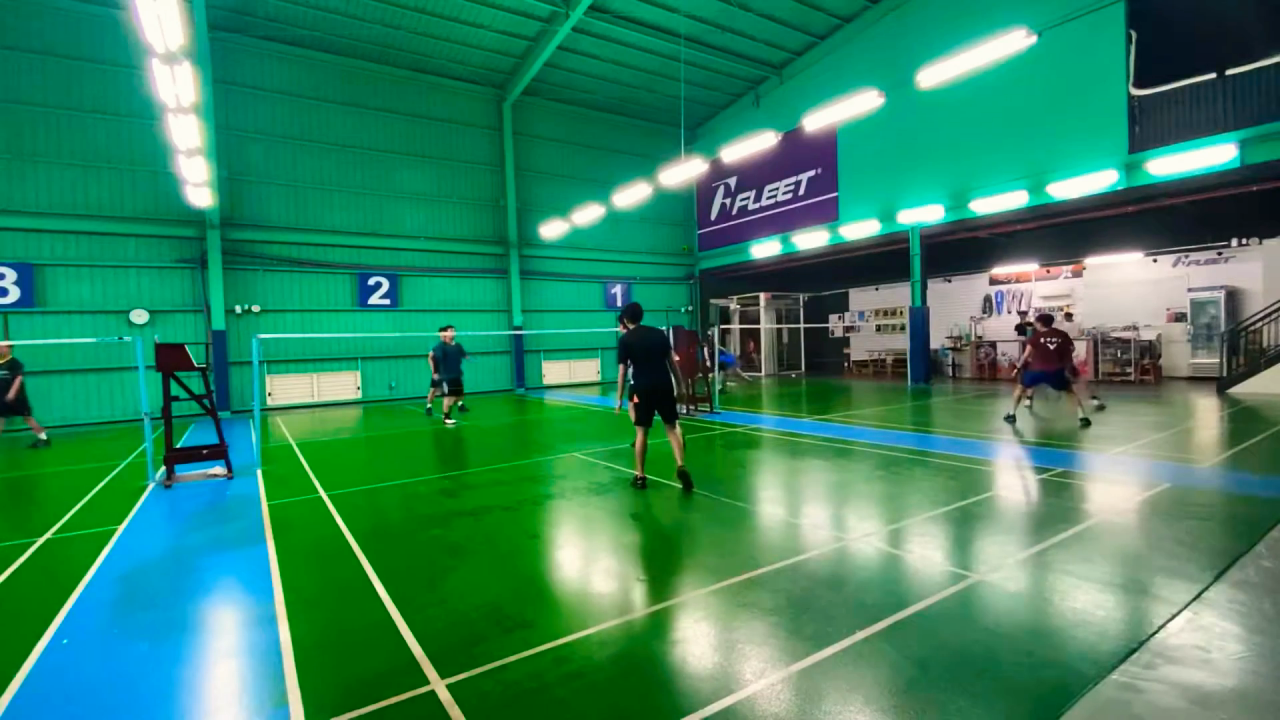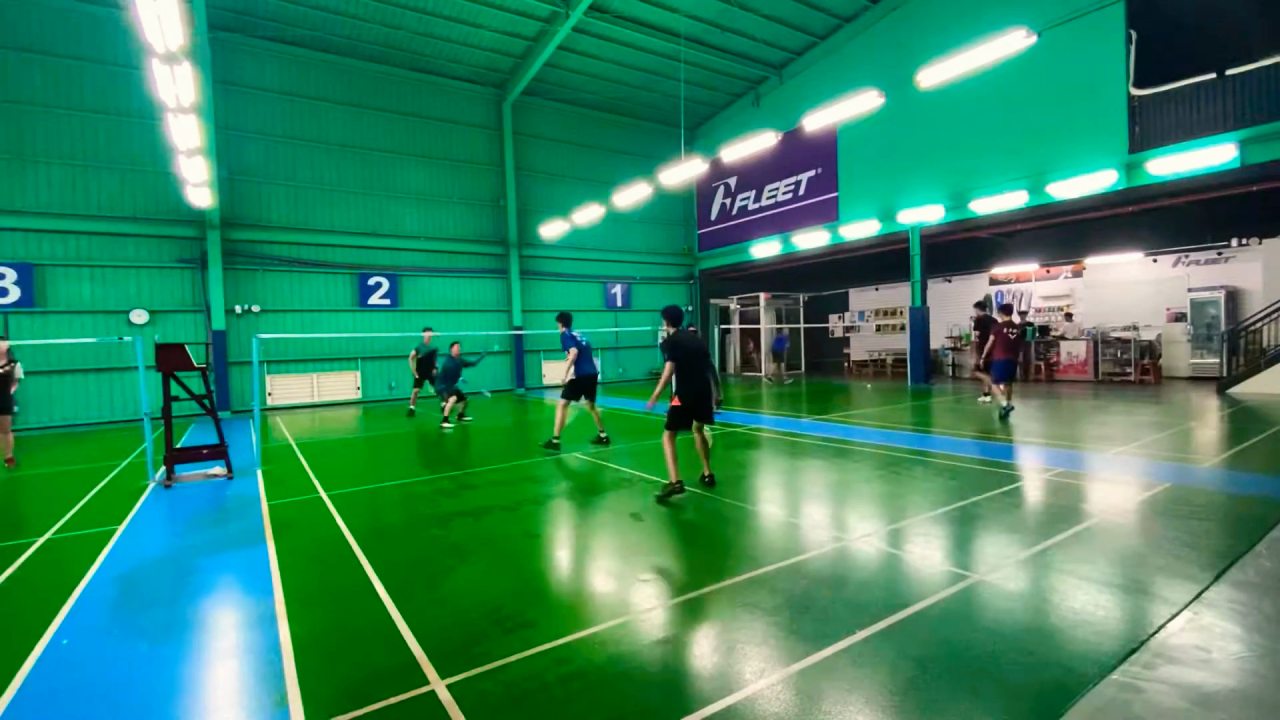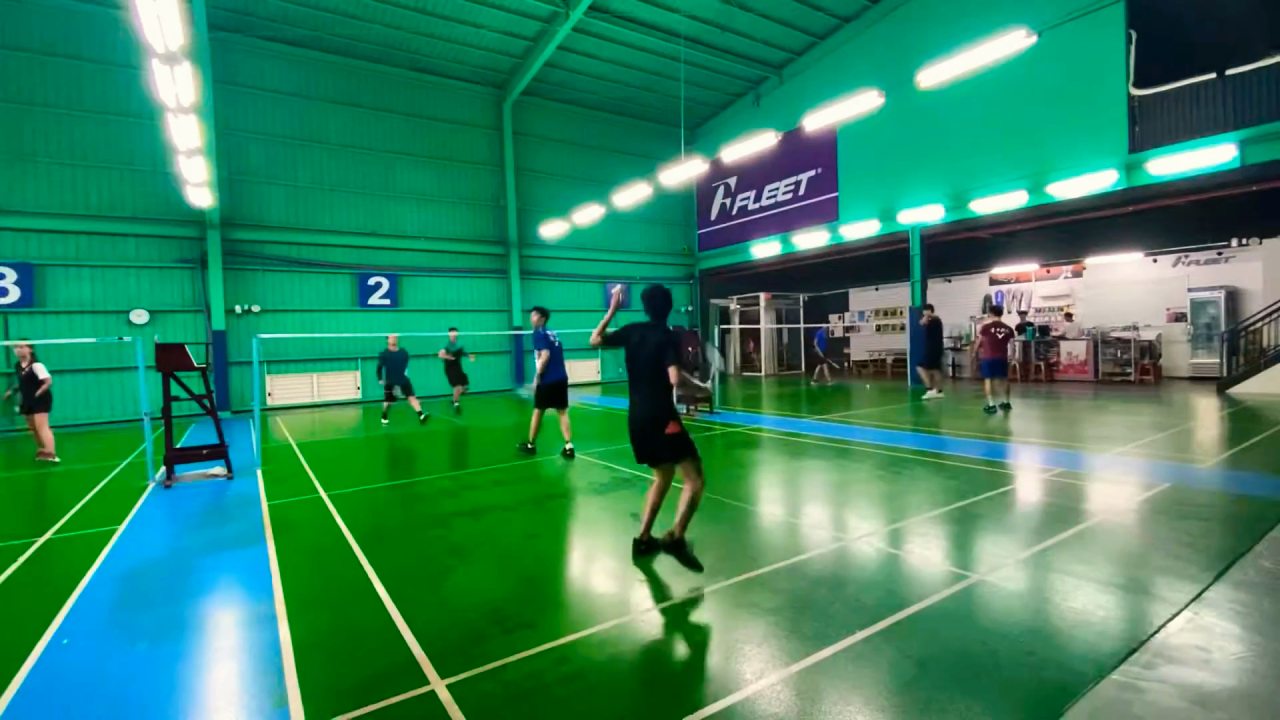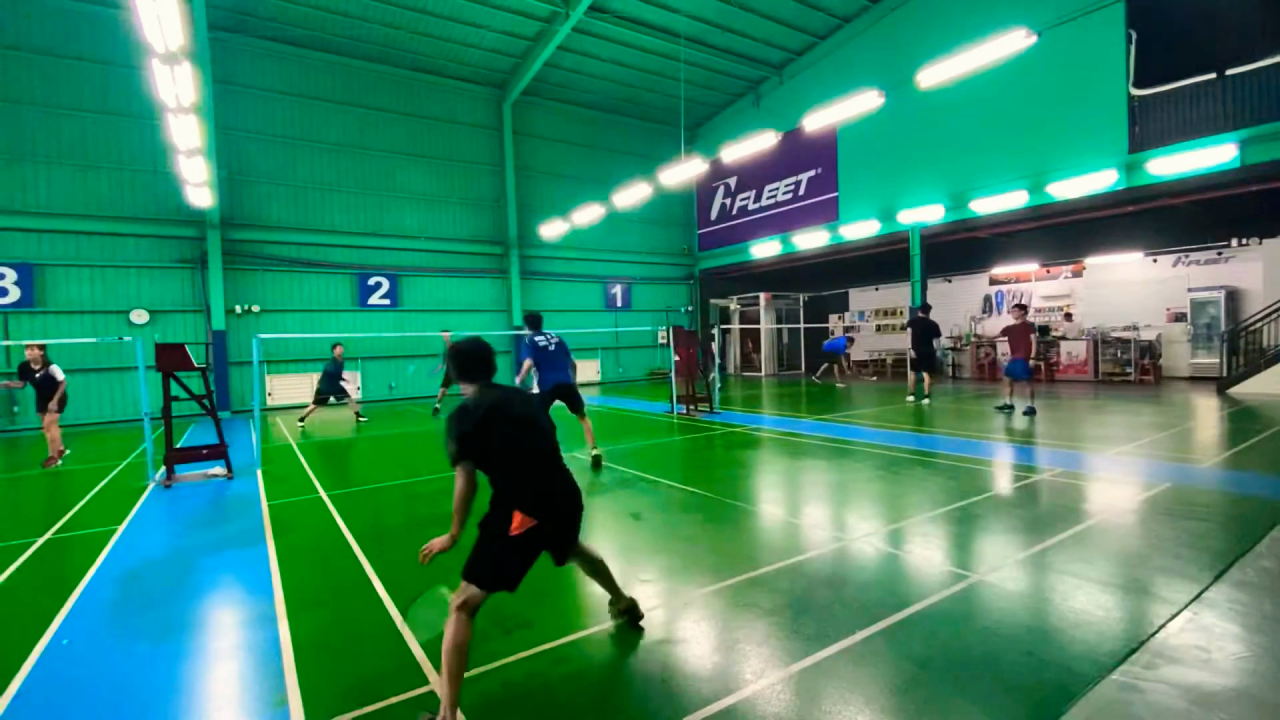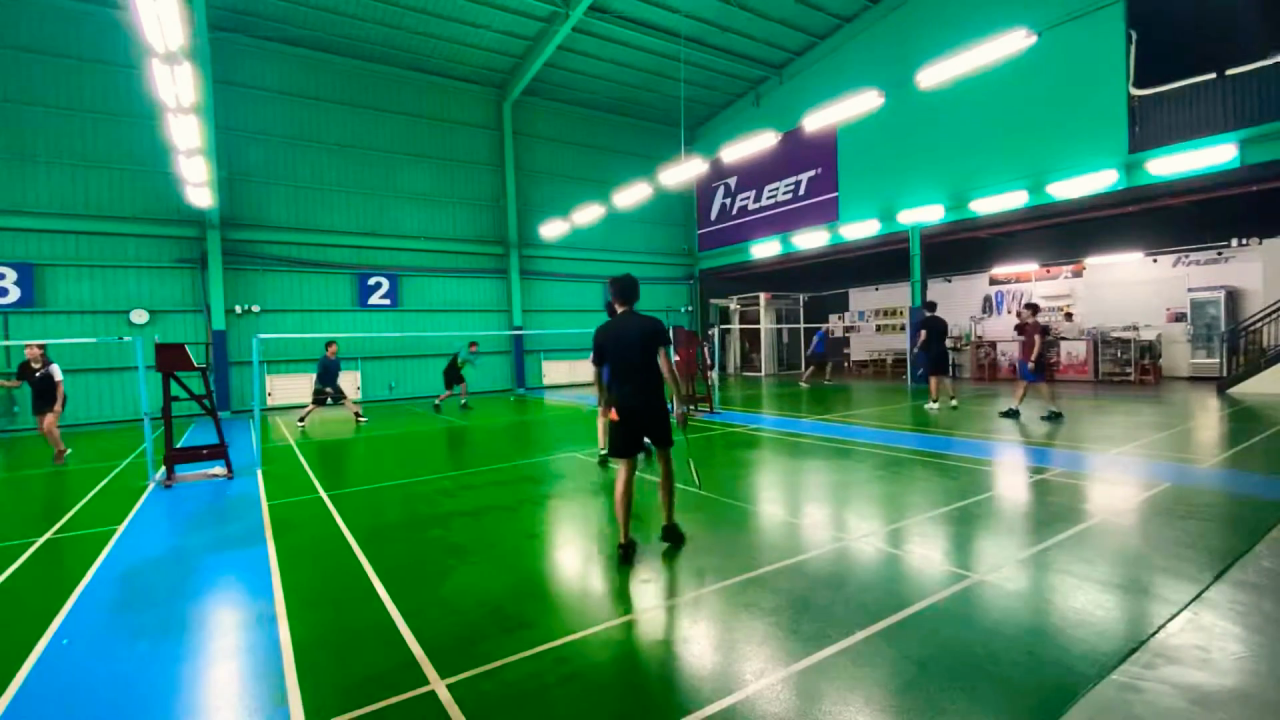
dt=1s
person 1, frame 1
left shoulder: (625, 339)
right shoulder: (659, 333)
left elbow: (622, 371)
right elbow: (672, 361)
left wrist: (620, 398)
right wrist: (679, 385)
left hip: (643, 389)
right hip: (665, 387)
left knee: (642, 432)
right knee: (672, 429)
left ankle: (640, 476)
right ankle: (681, 466)
person 1, frame 2
left shoulder: (669, 342)
right shoulder: (695, 338)
left elbow: (669, 370)
right elbow: (710, 367)
left wrist: (654, 396)
left hip: (685, 394)
right hip: (704, 392)
left knee: (668, 437)
right knee: (698, 430)
left ankle: (675, 482)
right ankle: (707, 474)
person 1, frame 3
left shoulder: (631, 332)
right shoulder: (668, 338)
left elbow: (595, 339)
right elbow: (675, 379)
left wrist: (612, 310)
left hip: (636, 419)
right hip: (662, 417)
left knee: (663, 476)
right knee: (694, 479)
left ankle: (644, 538)
right ankle: (676, 536)
person 1, frame 4
left shoulder: (463, 416)
right shoulder: (528, 400)
left elbow: (466, 483)
left wrist: (452, 535)
left hip: (521, 513)
right hip: (565, 499)
left knee: (463, 606)
right knee: (575, 550)
right ankle: (623, 602)
person 1, frame 5
left shoulder: (602, 333)
right shoulder: (654, 326)
left elbow: (598, 376)
right elbow: (667, 368)
left wrist: (605, 401)
right wrist: (679, 404)
left hip: (622, 408)
right hip: (653, 405)
left knee: (625, 472)
right knee: (664, 461)
left ankle: (624, 542)
right ankle: (668, 524)
